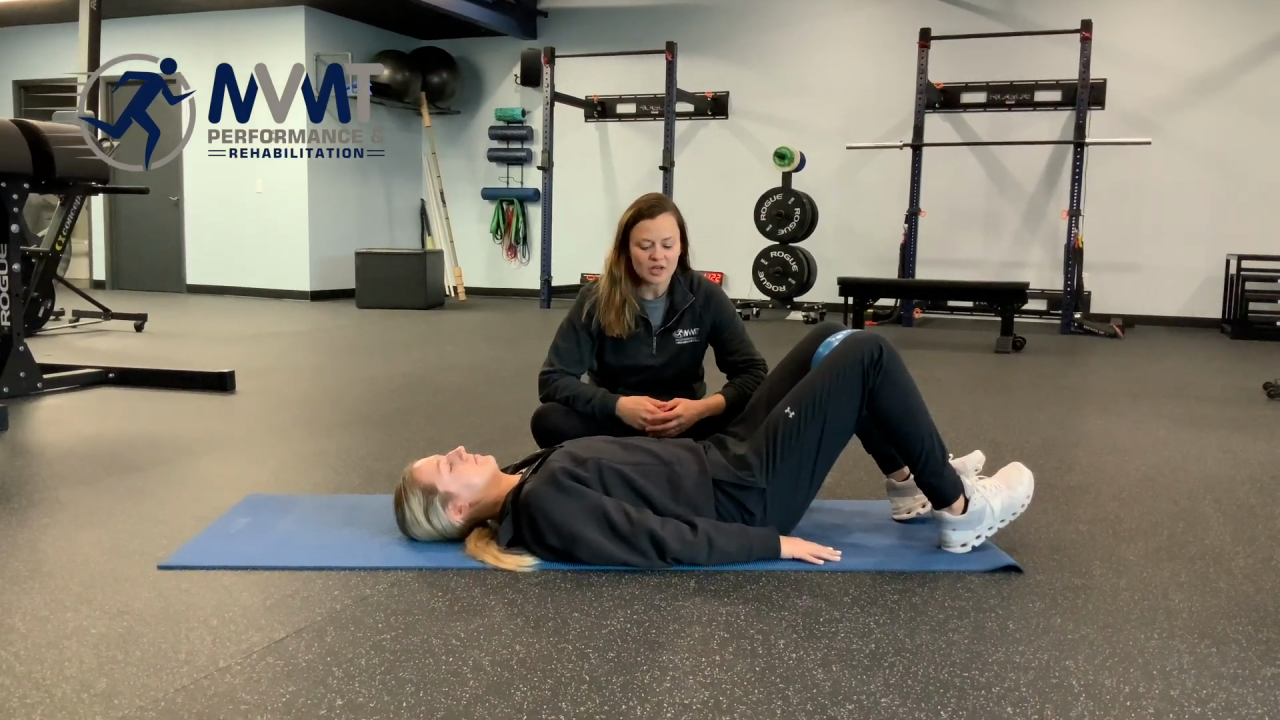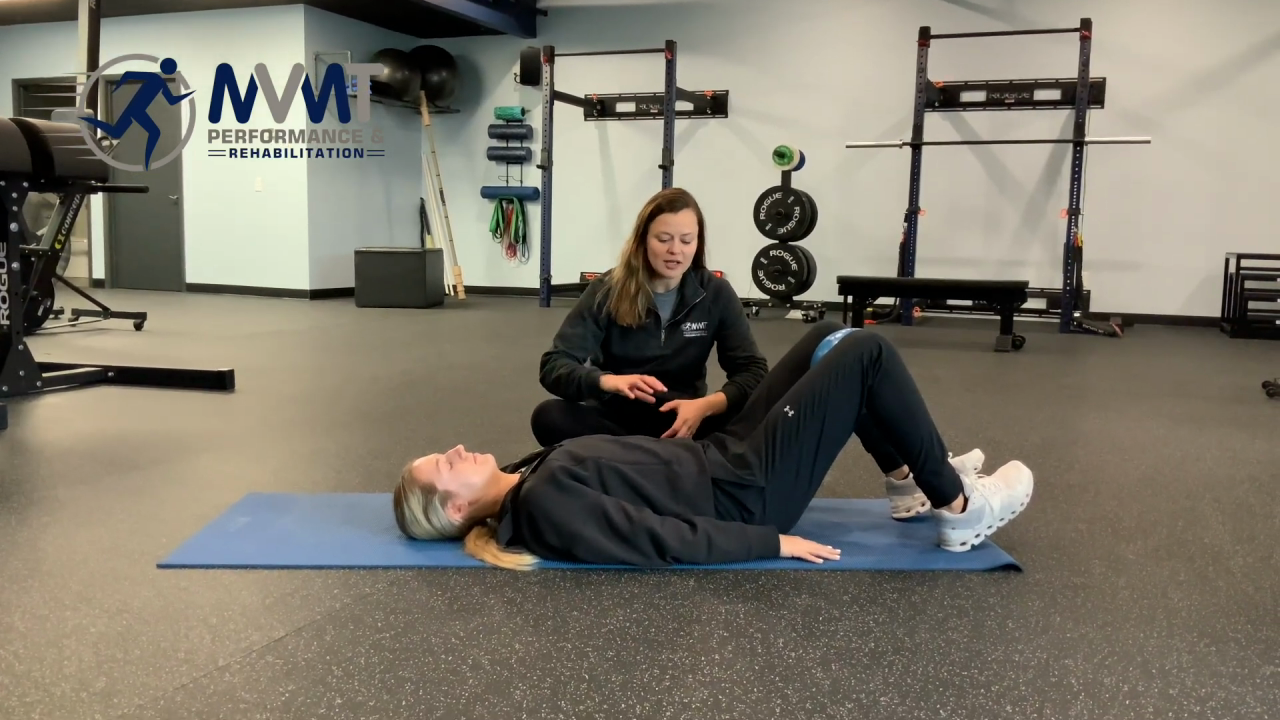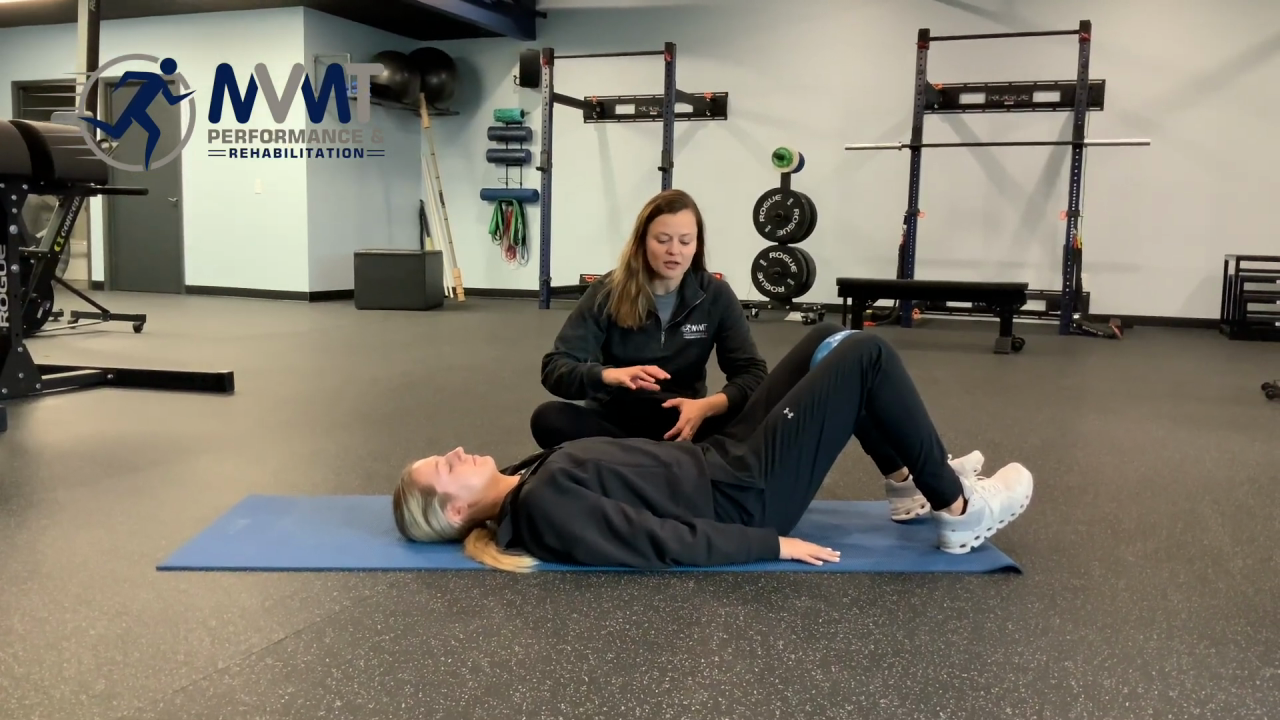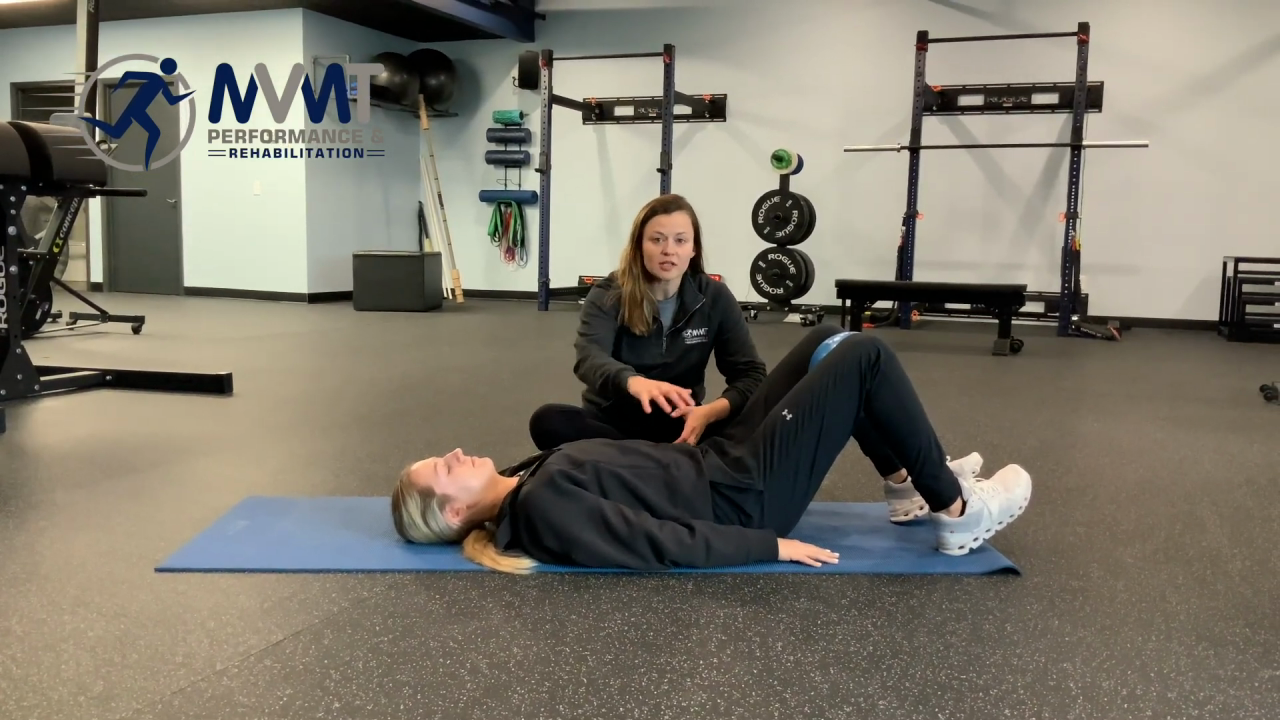
dt=0.5s
person 1, frame 1
left shoulder: (530, 476)
right shoulder: (544, 506)
right elbow: (668, 541)
right wrist: (775, 543)
left hip: (722, 460)
right hip: (748, 495)
left knee: (834, 336)
right knee: (868, 354)
left ankle: (918, 481)
right ankle: (959, 510)
person 1, frame 2
left shoulder: (528, 477)
right shoulder: (543, 505)
right elbow: (667, 540)
right wrist: (774, 543)
left hip: (719, 458)
right hip: (746, 494)
left knee: (832, 336)
right knee: (867, 353)
left ankle: (915, 479)
right ankle: (958, 509)
person 1, frame 3
left shoulder: (529, 477)
right shoulder: (543, 507)
right elbow: (667, 543)
right wrist: (774, 544)
left hip: (721, 462)
right hip: (747, 496)
left knee: (833, 338)
right knee: (867, 355)
left ankle: (917, 483)
right ankle: (959, 511)
person 1, frame 4
left shoulder: (527, 479)
right shoulder: (542, 508)
right elbow: (666, 542)
right wrist: (773, 546)
left hip: (719, 463)
right hip: (745, 496)
left knee: (831, 341)
right knee: (865, 356)
left ankle: (914, 482)
right ankle: (956, 511)
person 2, frame 1
left shoulder: (706, 297)
right shoulder: (597, 298)
left elbow: (753, 373)
right elbow: (553, 380)
left wrist: (703, 407)
right wrist: (617, 403)
left hip: (682, 425)
right hip: (614, 424)
right knee: (547, 420)
person 2, frame 2
left shoulder: (715, 293)
right shoulder: (607, 291)
left elbow: (753, 371)
right elbow: (553, 366)
left wrist: (705, 406)
right wrist: (607, 381)
left hip: (682, 420)
right hip: (614, 419)
right knee: (548, 416)
person 2, frame 3
left shoulder: (715, 295)
right shoulder: (607, 293)
left elbow: (753, 372)
right elbow: (554, 369)
left wrist: (706, 406)
right wrist: (609, 374)
left hip: (681, 423)
right hip: (613, 420)
right knee: (547, 419)
person 2, frame 4
left shoulder: (714, 297)
right shoulder: (608, 296)
left elbow: (752, 374)
right elbow: (590, 358)
left wrist: (709, 413)
right wrist: (634, 382)
left hip: (680, 428)
right hip: (612, 423)
right knee: (547, 421)
